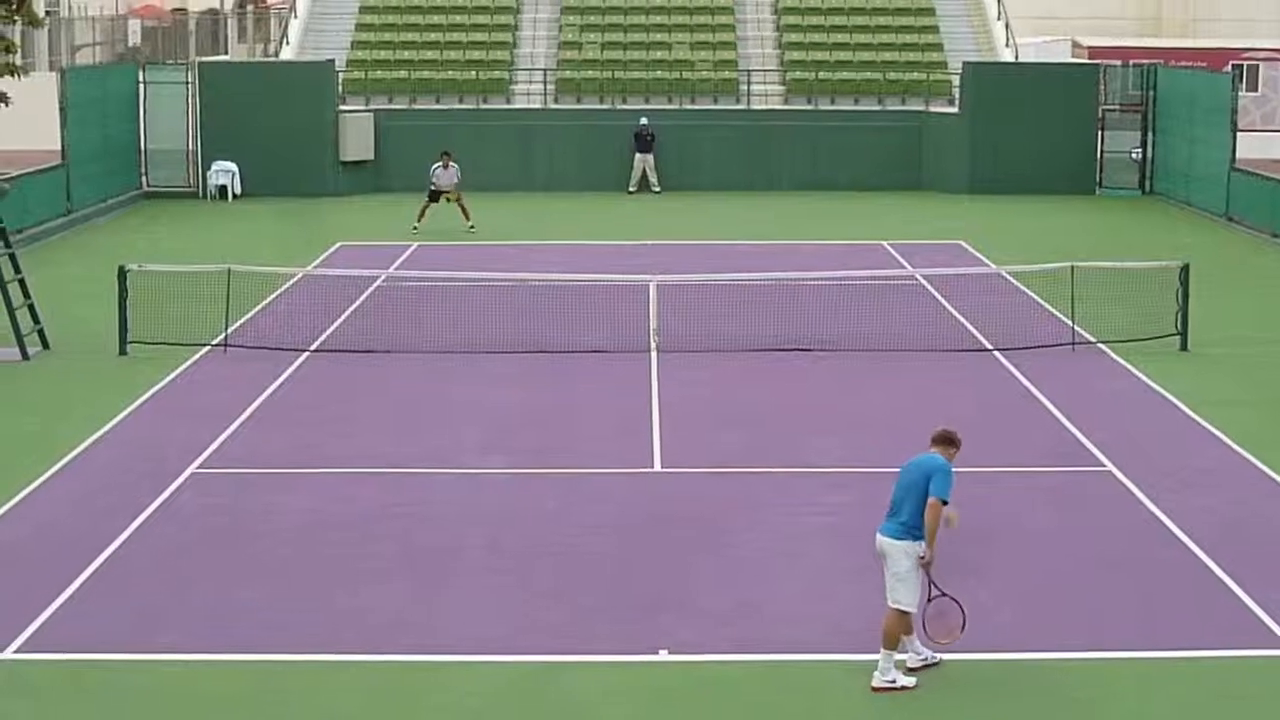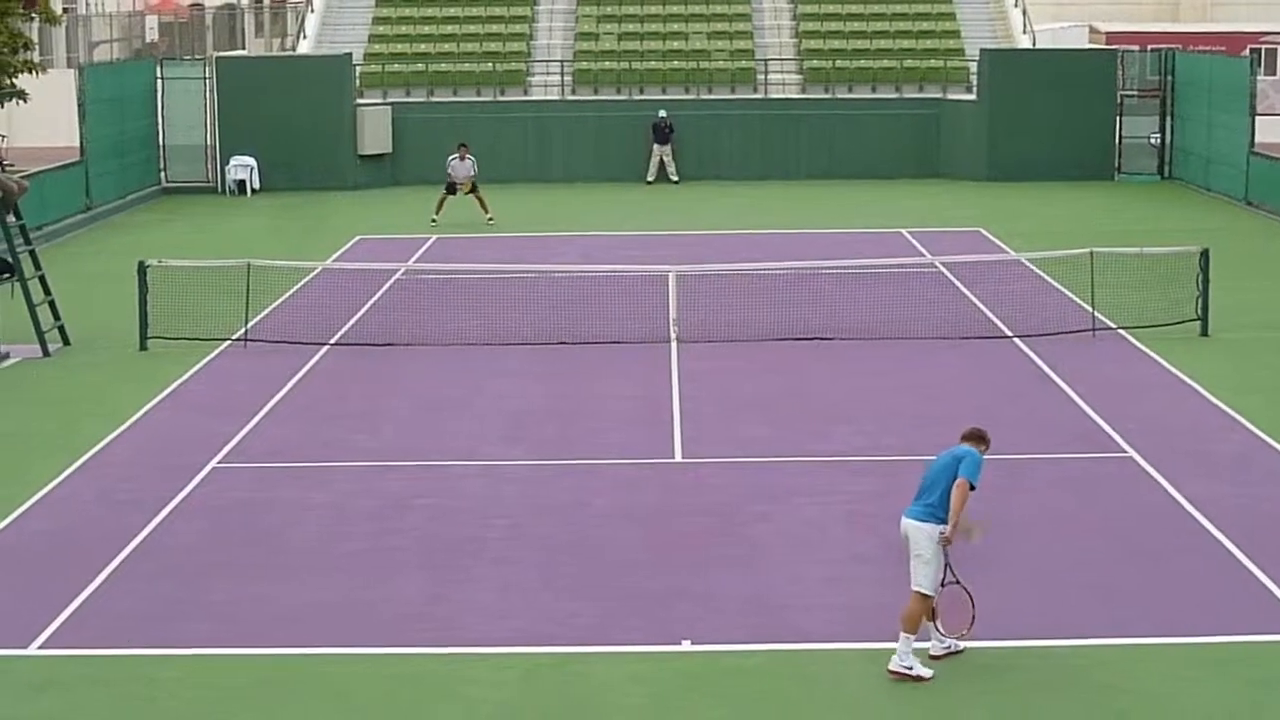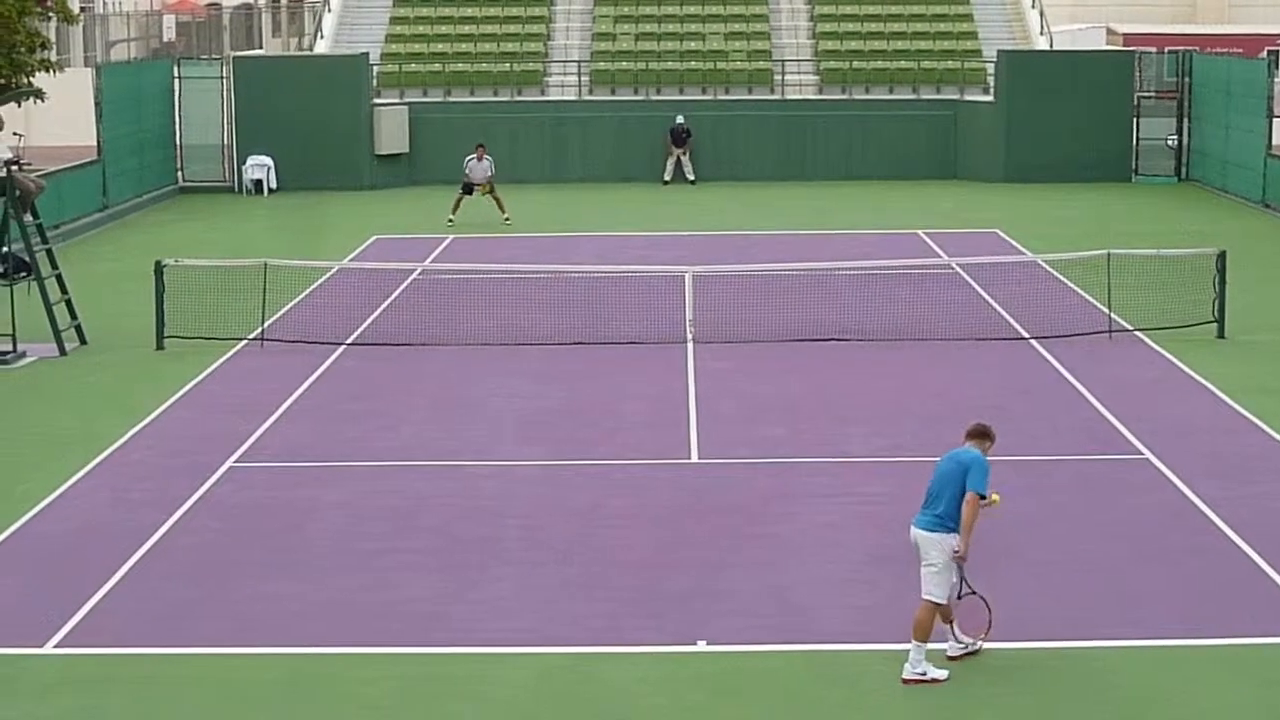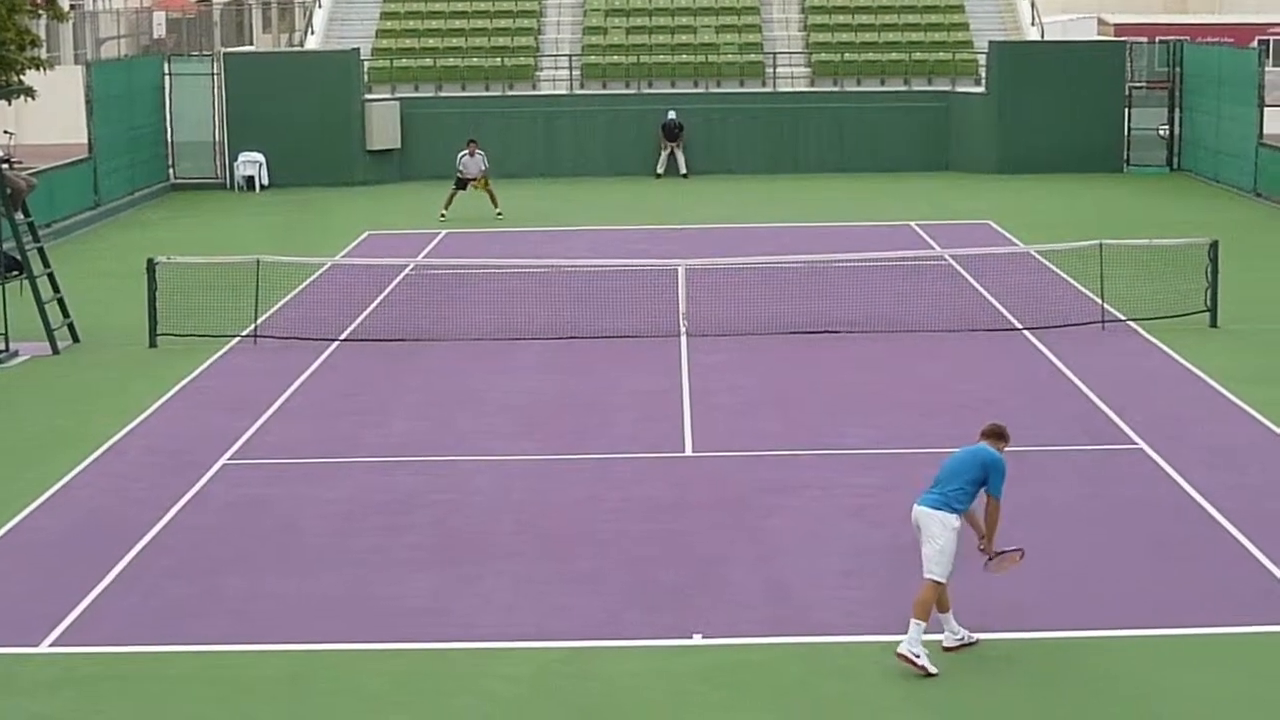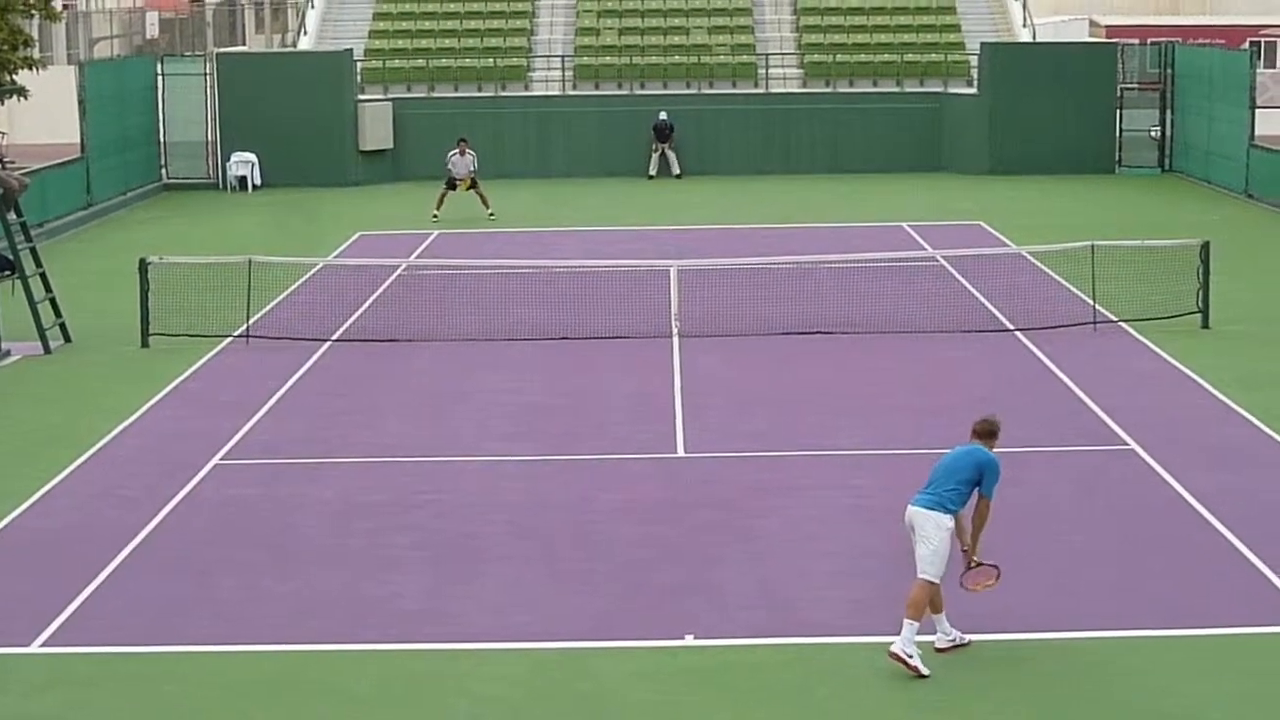
dt=0.5s
person 1, frame 1
left shoulder: (913, 463)
right shoulder: (941, 467)
right elbow: (932, 505)
right wrist: (928, 548)
left hip: (887, 535)
right hip: (903, 542)
left knee: (904, 601)
right knee: (899, 607)
left ankle: (916, 654)
right ankle: (884, 674)
person 1, frame 2
left shoulder: (947, 455)
right shoulder: (973, 456)
right elbow: (960, 486)
left wrist: (952, 521)
right wrist: (953, 525)
left hip: (912, 519)
right hip: (926, 526)
left knee: (931, 587)
right knee: (922, 593)
left ankle: (940, 642)
right ankle: (902, 659)
person 1, frame 3
left shoulder: (949, 458)
right shoulder: (979, 460)
right elbow: (970, 501)
left wrist: (981, 504)
right wrist: (964, 542)
left hip: (922, 527)
right hip: (938, 535)
left knee: (942, 590)
right knee: (932, 599)
left ankle: (957, 643)
right ankle: (915, 666)
person 1, frame 4
left shoulder: (964, 454)
right shoulder: (995, 460)
right elbow: (992, 505)
left wrist: (981, 533)
right wrist: (989, 541)
left hip: (923, 508)
right hip: (940, 516)
left knee: (939, 576)
right knee: (933, 580)
left ankle: (953, 633)
right ankle: (912, 645)
person 1, frame 5
left shoulder: (956, 453)
right shoulder: (989, 461)
right elbow: (982, 507)
left wrist: (964, 543)
right wrist: (973, 545)
left hip: (916, 509)
right hip: (934, 517)
left knee: (933, 577)
right knee: (926, 580)
left ankle: (945, 635)
right ankle: (905, 645)
